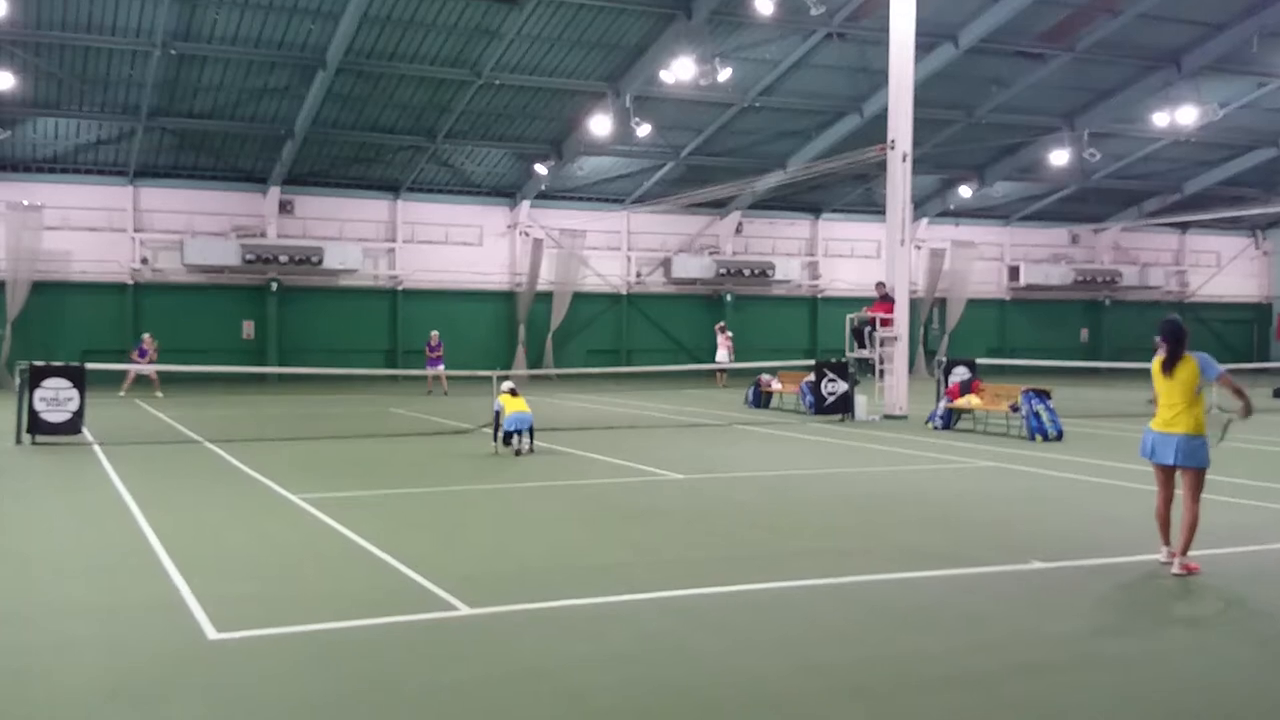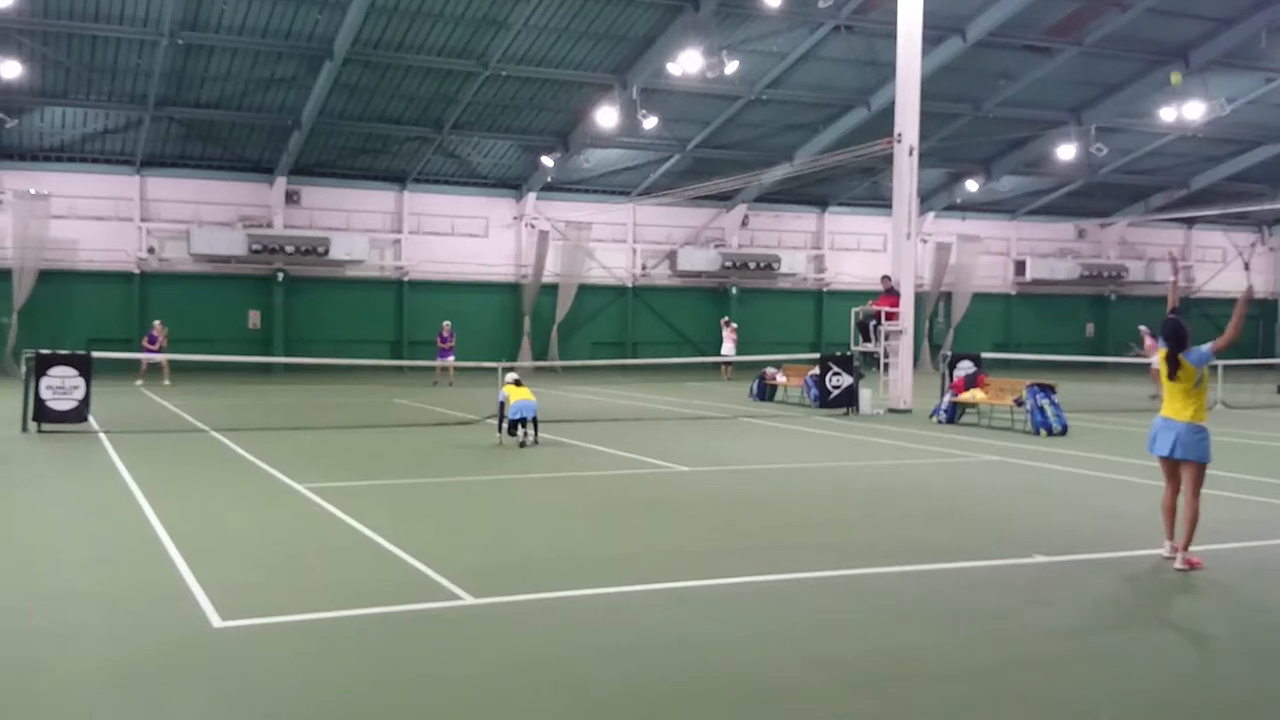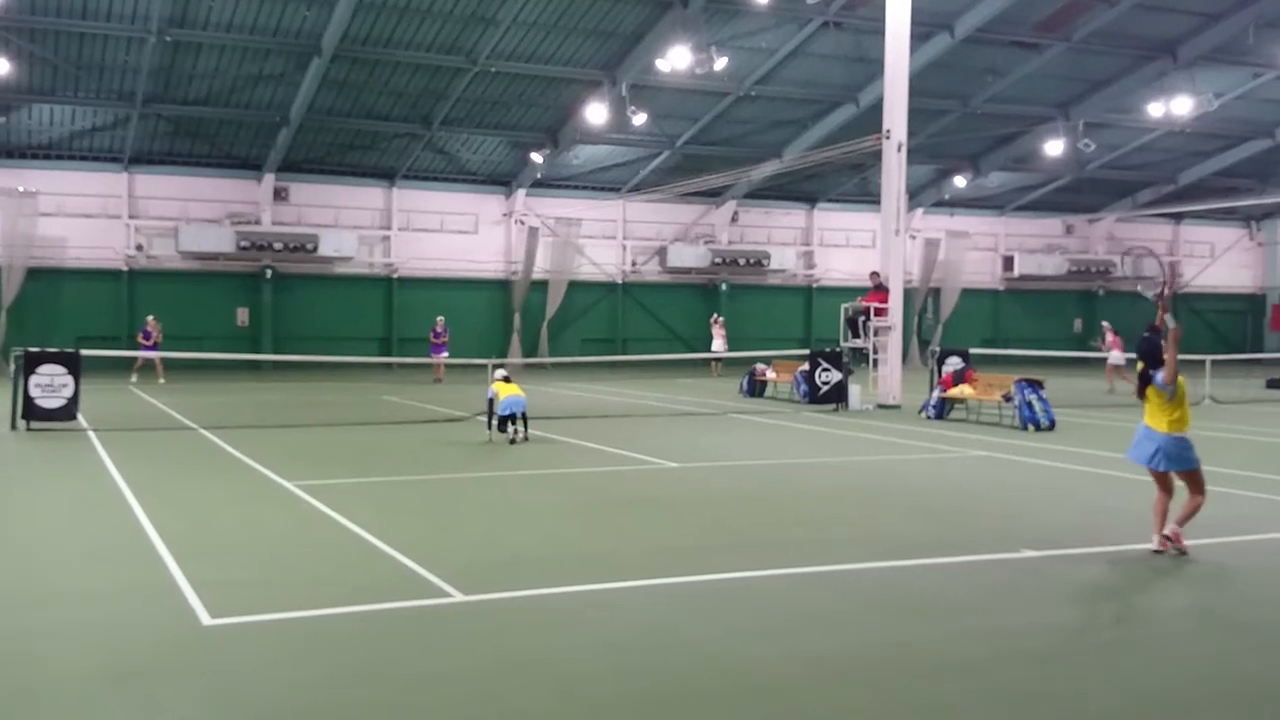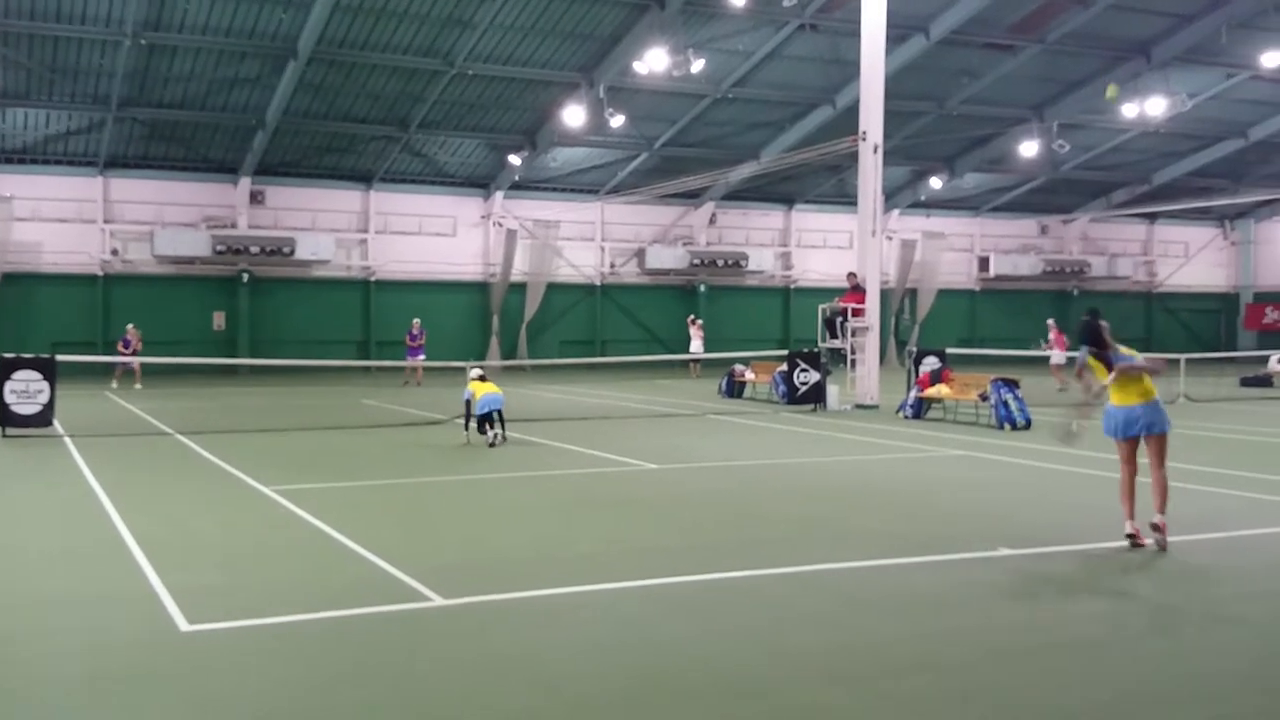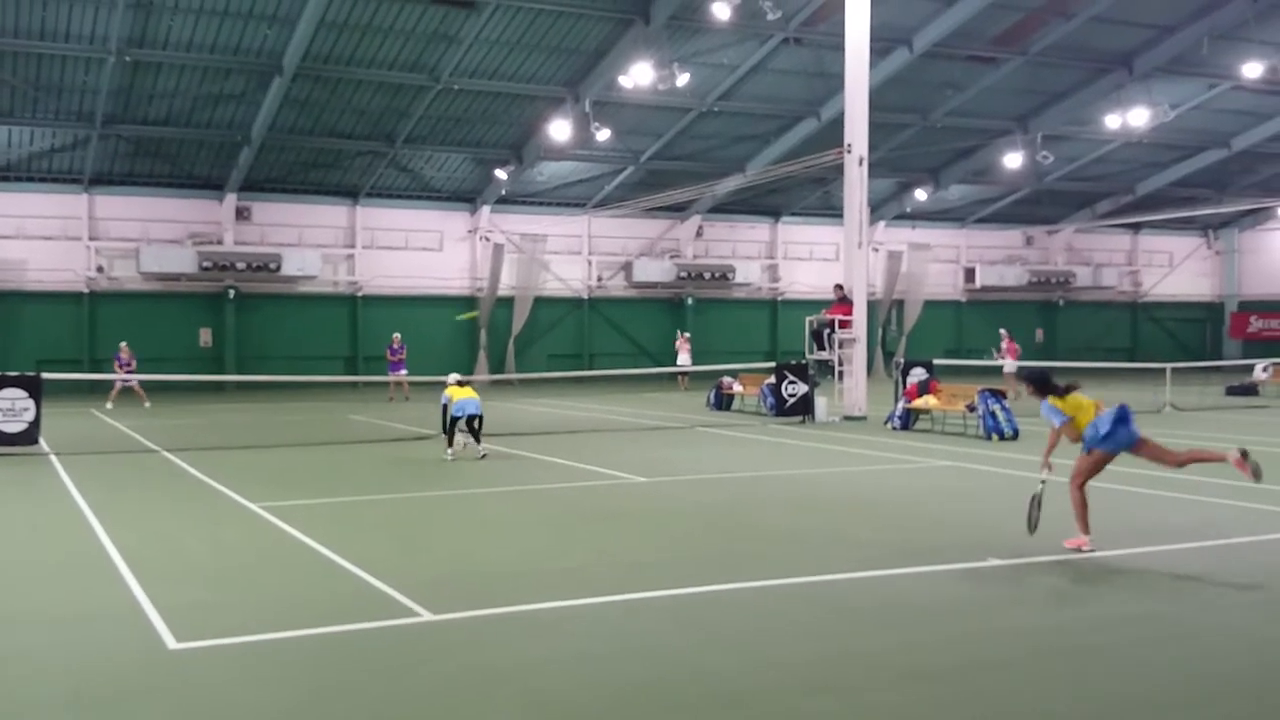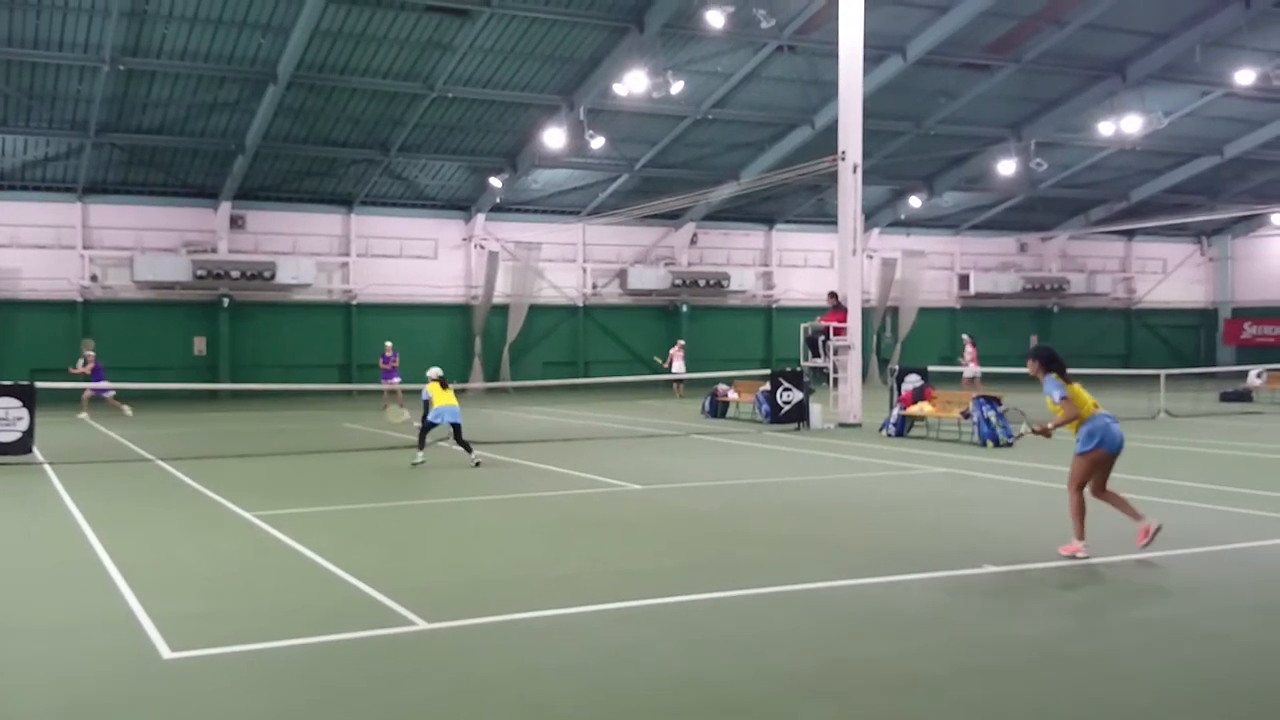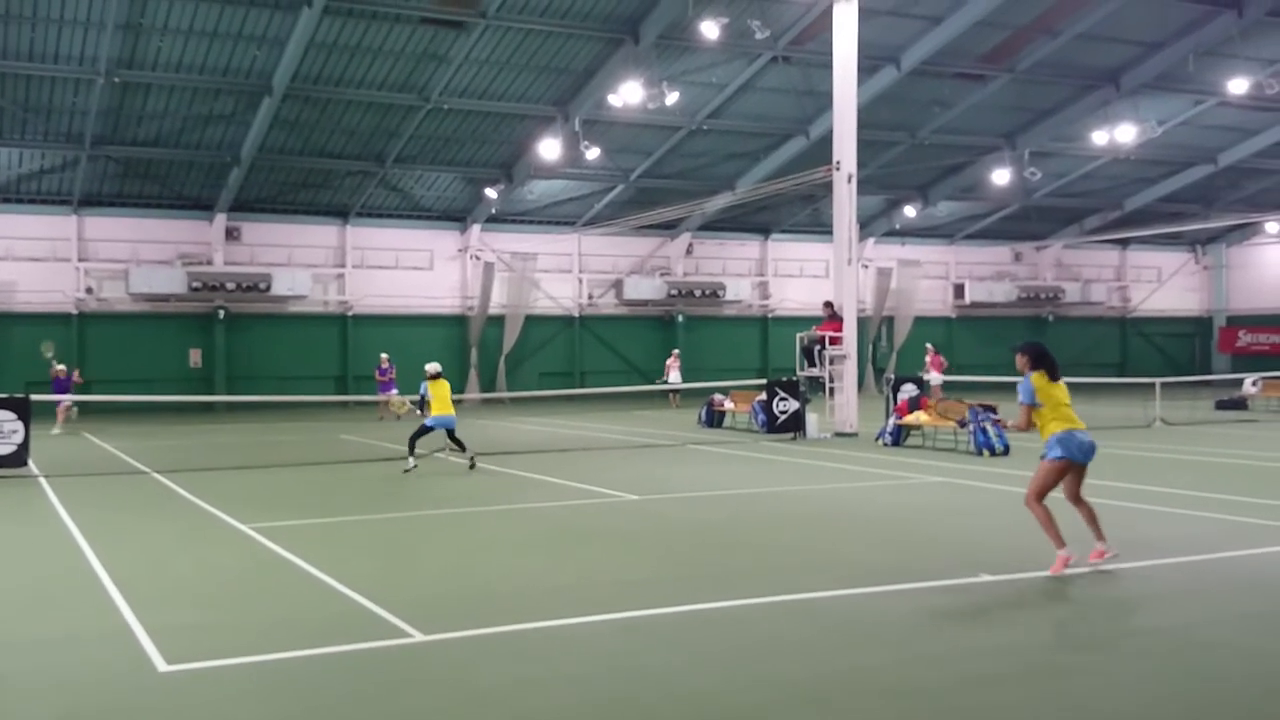
dt=0.4s
person 1, frame 1
left shoulder: (1157, 364)
right shoulder: (1198, 362)
right elbow: (1231, 385)
right wrist: (1246, 402)
left hip: (1159, 435)
right hip: (1188, 440)
left knee: (1164, 496)
right knee: (1191, 501)
left ankle: (1166, 549)
right ankle: (1181, 560)
person 1, frame 2
left shoulder: (1164, 353)
right shoulder: (1194, 358)
left elbow: (1171, 313)
right elbow: (1230, 337)
left wrist: (1174, 277)
right wrist: (1244, 301)
left hip: (1164, 428)
right hip: (1190, 433)
left knee: (1171, 489)
right knee: (1191, 495)
left ankle: (1169, 544)
right ankle: (1183, 555)
person 1, frame 3
left shoulder: (1145, 365)
right shoulder: (1160, 375)
left elbow: (1158, 327)
right elbow: (1170, 377)
right wrist: (1174, 344)
left hip: (1148, 440)
right hip: (1171, 442)
left knee: (1165, 493)
right knee: (1197, 493)
left ankle: (1157, 536)
right ankle: (1173, 528)
person 1, frame 4
left shoulder: (1089, 355)
right shoulder: (1121, 355)
left elbow: (1080, 365)
right elbow: (1155, 370)
left hip: (1120, 414)
right hip: (1148, 412)
left knee: (1128, 471)
right knee: (1157, 470)
left ankle: (1129, 526)
right ankle: (1159, 521)
person 1, frame 5
left shoulder: (1047, 406)
right shoulder: (1062, 395)
left elbow: (1073, 436)
right elbow: (1057, 432)
right wrist: (1046, 455)
left hip: (1102, 435)
right hip: (1118, 427)
left knee: (1076, 483)
right knee: (1177, 459)
left ankle: (1084, 538)
right ankle: (1234, 458)
person 1, frame 6
left shoulder: (1050, 382)
right shoulder: (1058, 378)
left elbow: (1072, 412)
left wrist: (1050, 426)
right wrist: (1049, 427)
left hip: (1096, 434)
right hip: (1109, 430)
left knee: (1075, 486)
right knee: (1097, 490)
left ankle: (1078, 544)
right ankle: (1145, 524)
person 1, frame 7
left shoulder: (1027, 382)
right shoulder: (1055, 380)
left elbow: (1024, 424)
left wrist: (1010, 424)
right wrist: (1036, 423)
left hip: (1063, 443)
right hip: (1081, 439)
left knee: (1032, 498)
right knee: (1074, 496)
left ankle: (1062, 552)
right ankle: (1102, 546)
